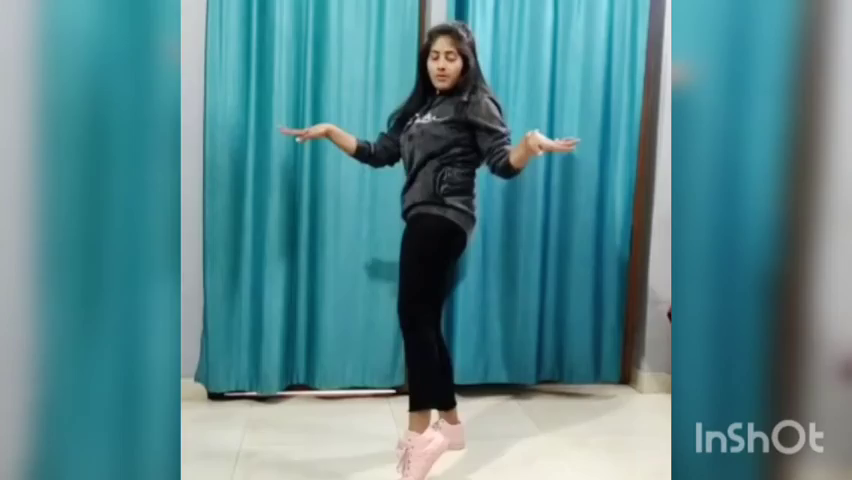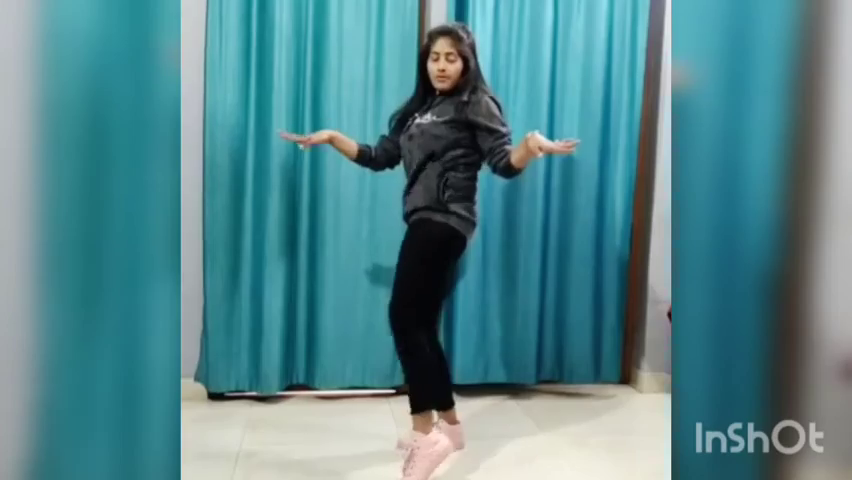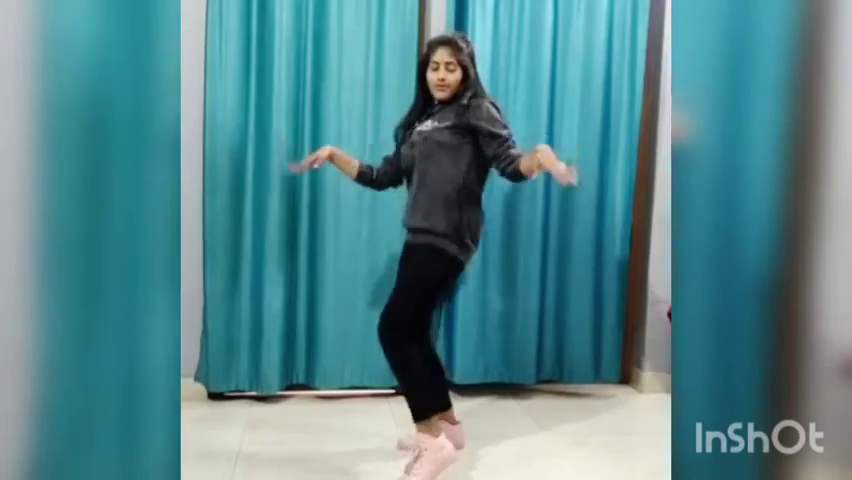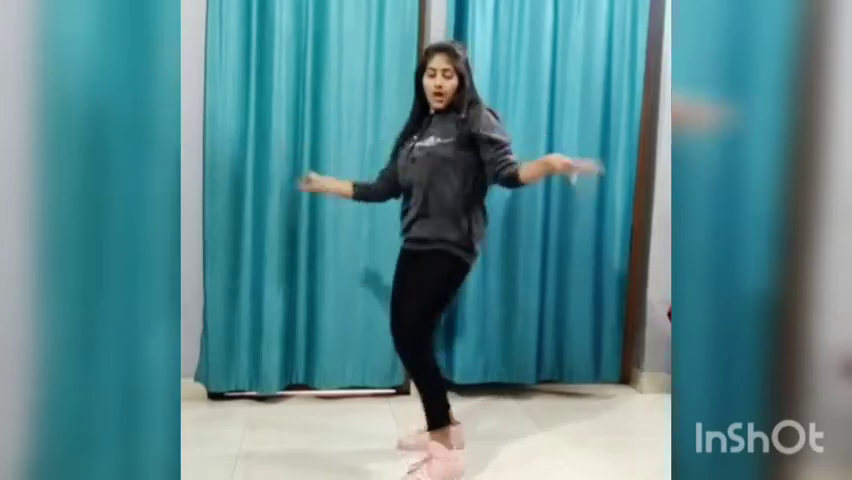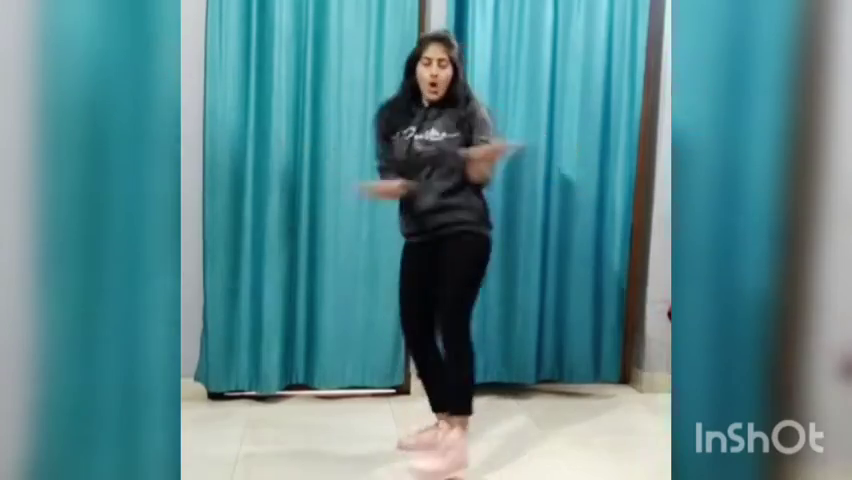
dt=0.1s
person 1, frame 1
left shoulder: (476, 104)
right shoulder: (417, 107)
left elbow: (503, 163)
right elbow: (379, 153)
left wrist: (532, 143)
right wrist: (329, 132)
left hip: (442, 215)
right hip: (424, 217)
left knee: (413, 315)
right knee: (425, 322)
left ankle: (421, 431)
right ankle: (449, 424)
person 1, frame 2
left shoulder: (476, 104)
right shoulder: (417, 109)
left elbow: (504, 163)
right elbow: (380, 156)
left wrist: (532, 144)
right wrist: (331, 137)
left hip: (442, 220)
right hip: (426, 221)
left knee: (404, 317)
right knee: (420, 326)
left ankle: (426, 432)
right ankle: (448, 423)
person 1, frame 3
left shoulder: (478, 111)
right shoulder: (418, 119)
left elbow: (508, 163)
right elbow: (386, 175)
left wrist: (540, 158)
right wrist: (335, 155)
left hip: (445, 239)
right hip: (419, 236)
left knee: (393, 328)
right knee: (413, 333)
left ankle: (434, 441)
right ankle: (446, 424)
person 1, frame 4
left shoulder: (476, 120)
right shoulder: (414, 130)
left elbow: (507, 173)
right elbow: (386, 186)
left wrist: (550, 163)
right wrist: (333, 186)
left hip: (452, 245)
right hip: (417, 243)
left knee: (410, 335)
right knee: (413, 336)
right ankle: (444, 428)
person 1, frame 5
left shoulder: (469, 112)
right shoulder: (394, 116)
left elbow: (479, 177)
right elbow: (391, 173)
left wrist: (486, 157)
right wrist: (390, 185)
left hip: (465, 231)
right hip: (420, 236)
left knee: (453, 325)
right knee: (416, 330)
left ankle: (457, 442)
right ankle: (447, 424)
